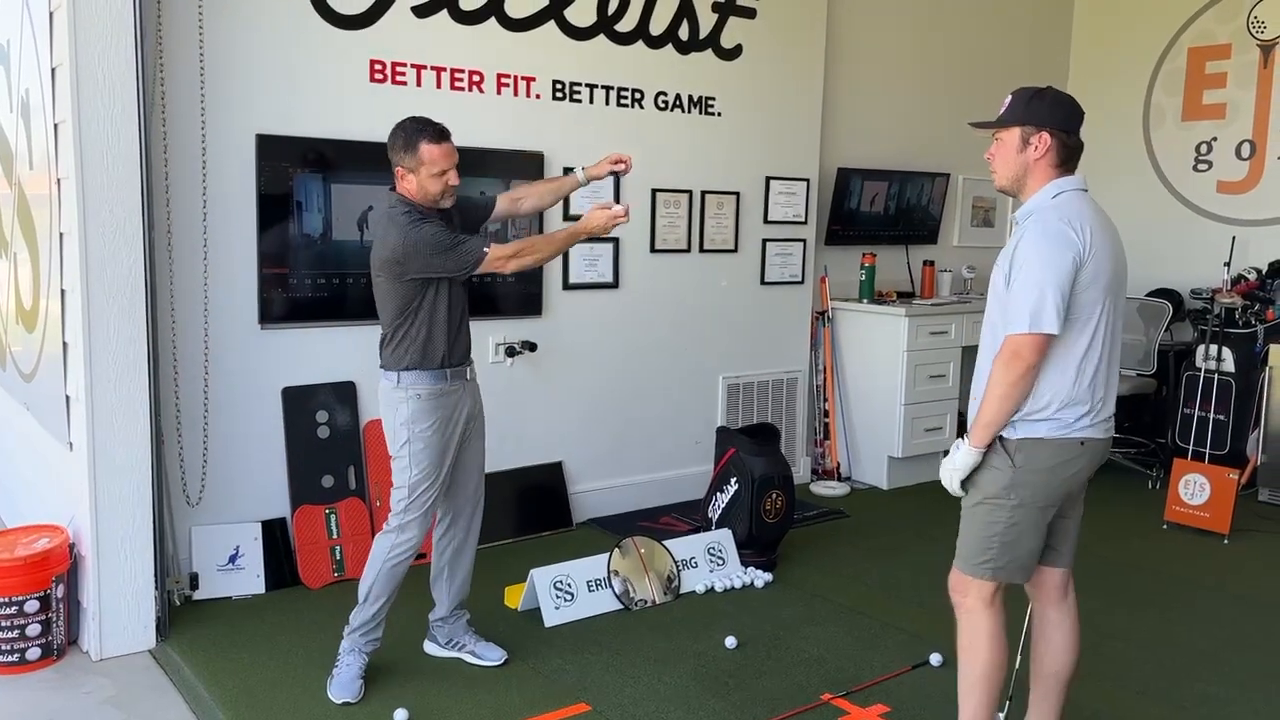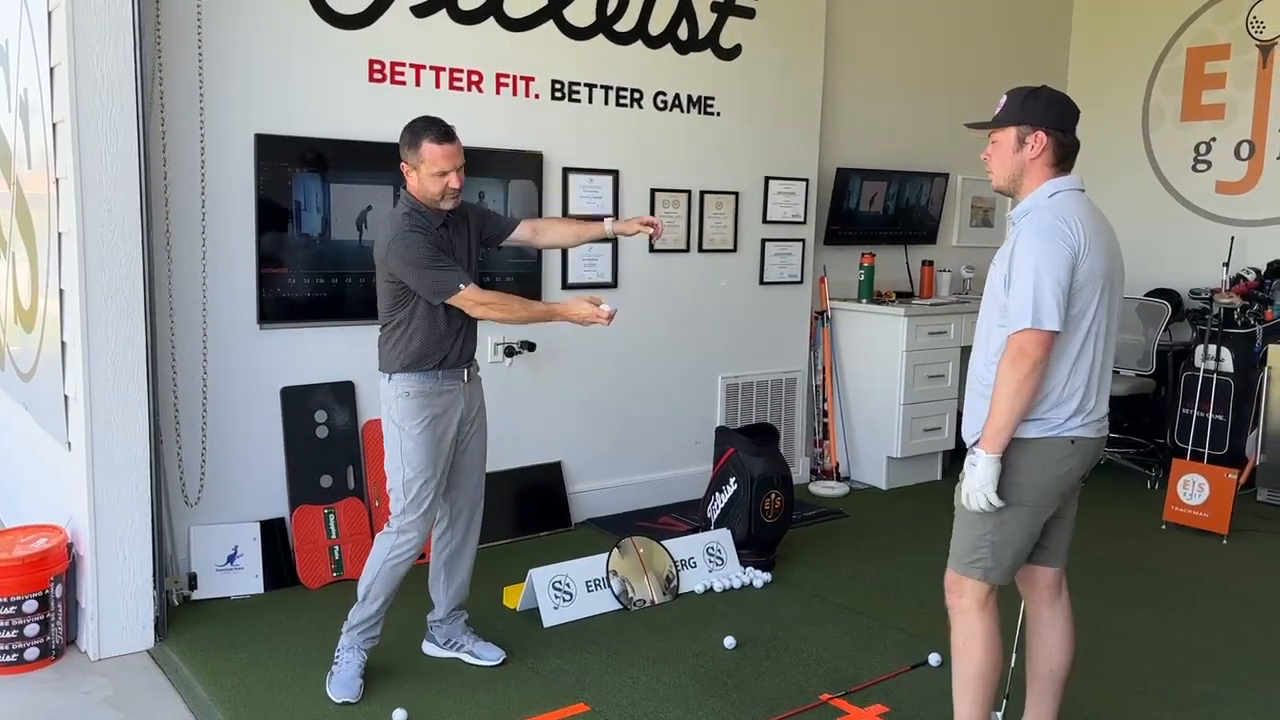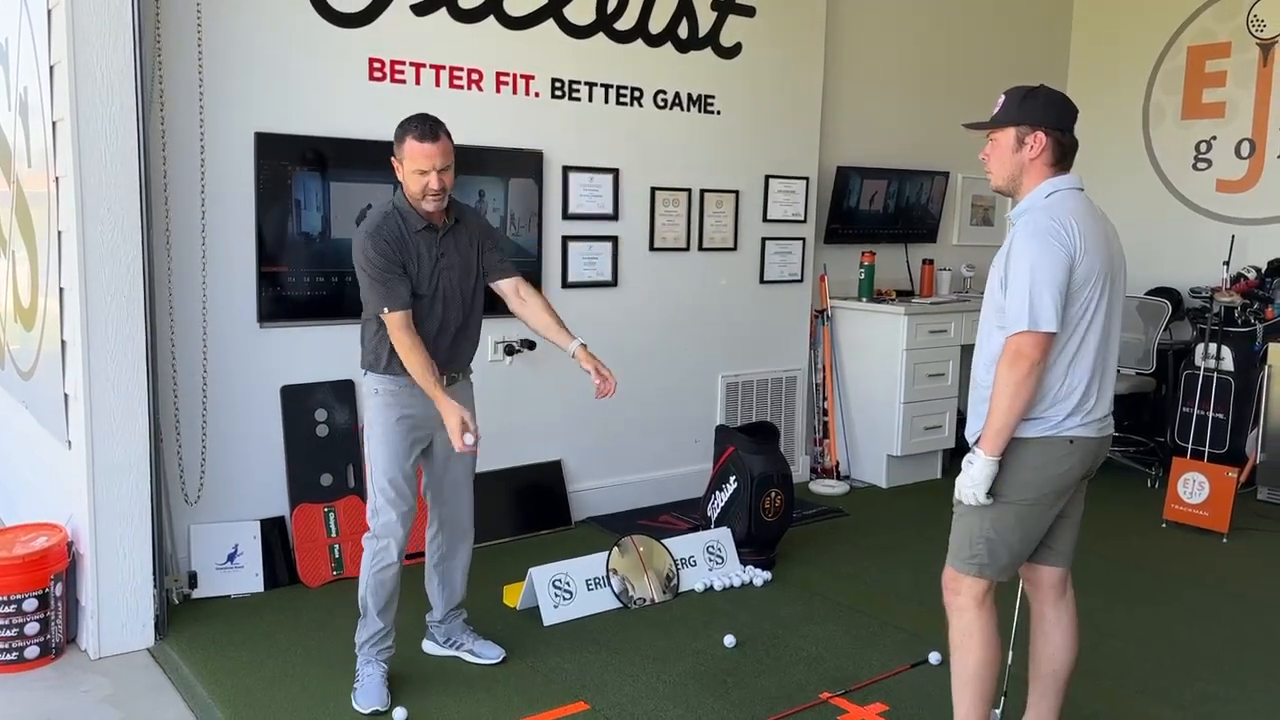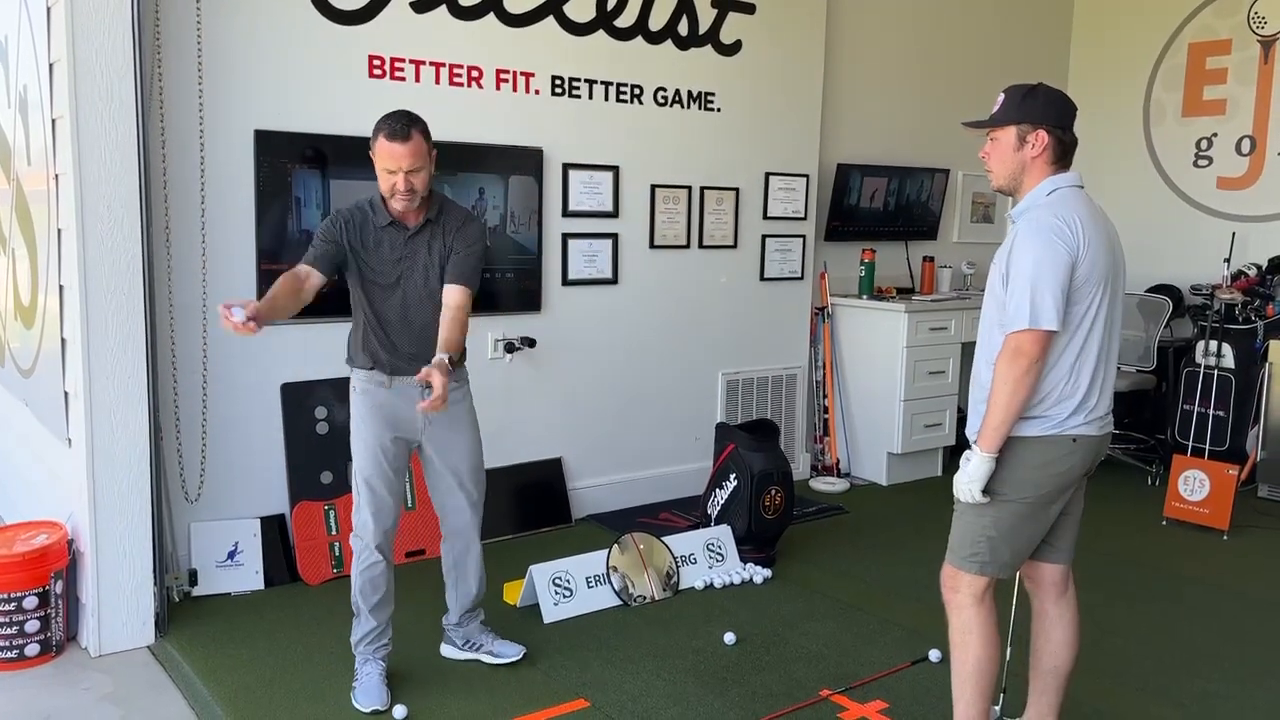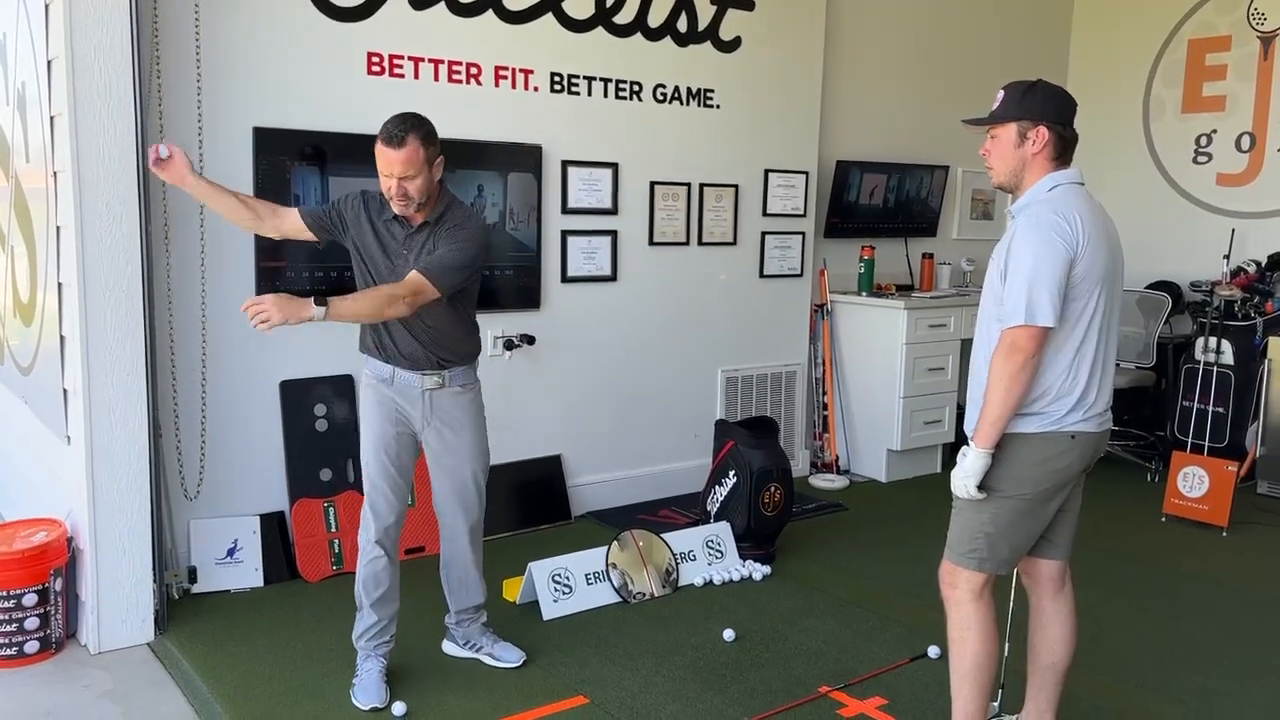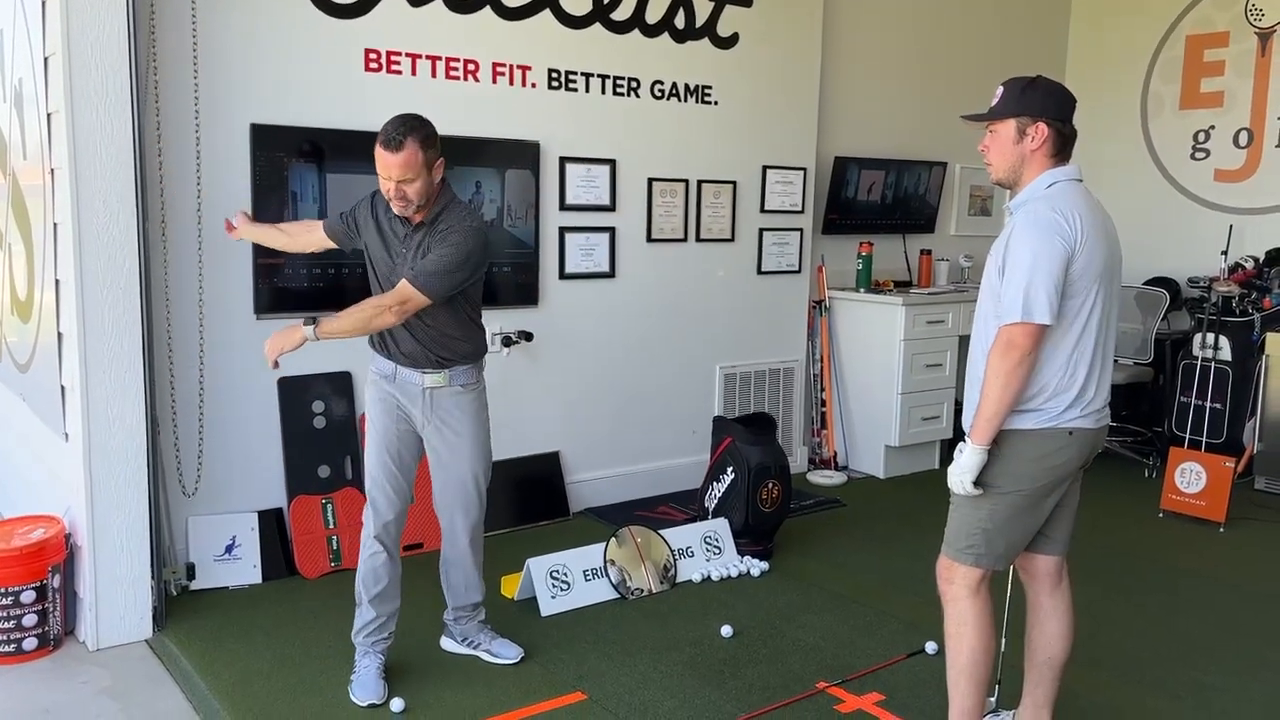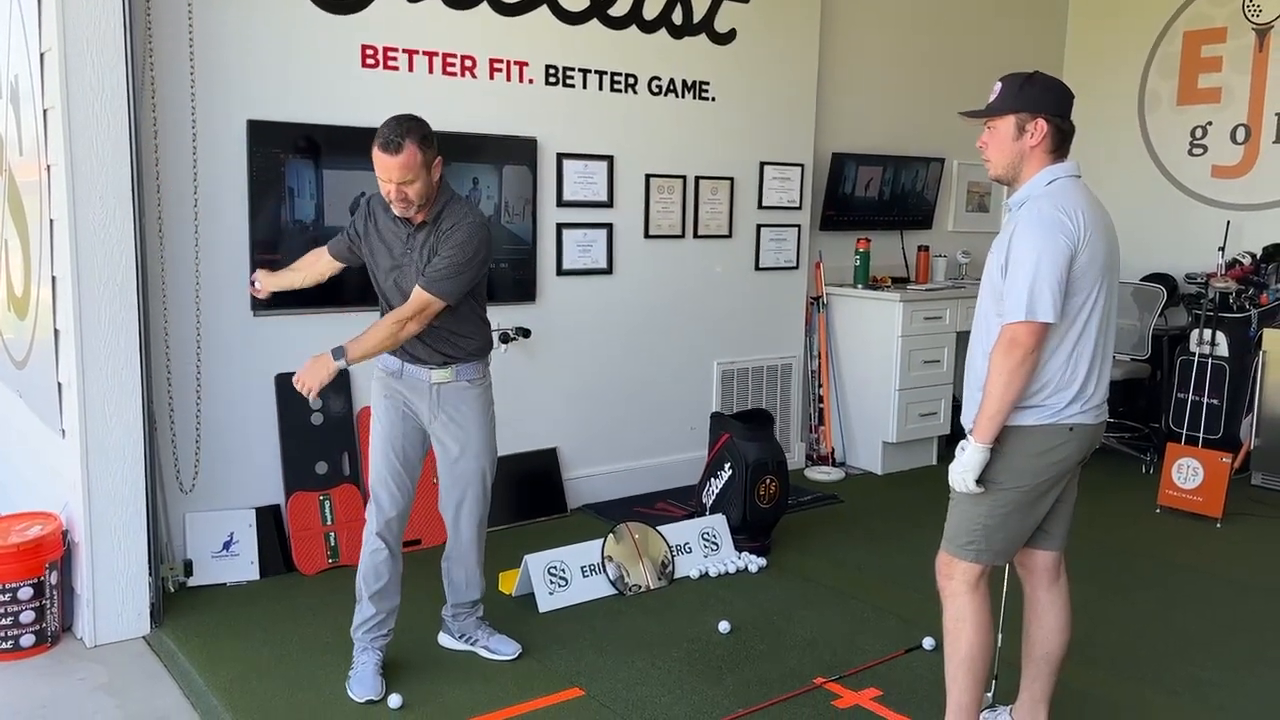
dt=0.3s
person 1, frame 1
left shoulder: (1051, 226)
right shoulder: (1080, 217)
left elbow: (1024, 352)
left wrist: (970, 444)
left hip: (1033, 443)
right hip: (1067, 435)
left knee: (973, 589)
right knee: (1051, 586)
person 1, frame 2
left shoulder: (1045, 224)
right shoulder: (1081, 217)
left elbow: (1029, 349)
left wrist: (988, 452)
left hip: (1029, 442)
right hip: (1066, 436)
left knee: (968, 590)
right knee: (1043, 586)
person 1, frame 3
left shoulder: (1042, 225)
right shoulder: (1085, 218)
left elbow: (1026, 351)
left wrist: (985, 453)
left hip: (1031, 443)
right hip: (1071, 436)
left knee: (966, 587)
right knee: (1048, 584)
person 1, frame 4
left shoulder: (1045, 223)
right shoulder: (1084, 215)
left elbow: (1026, 349)
left wrist: (983, 450)
left hip: (1033, 442)
right hip: (1071, 432)
left knee: (965, 584)
right knee: (1050, 581)
person 1, frame 5
left shoulder: (1045, 218)
right shoulder: (1083, 211)
left elbow: (1022, 343)
left wrist: (979, 445)
left hip: (1030, 437)
right hip: (1069, 429)
left knee: (963, 579)
right knee: (1047, 577)
person 1, frame 6
left shoulder: (1043, 215)
right shoulder: (1082, 209)
left elbow: (1019, 340)
left wrist: (976, 442)
left hip: (1028, 434)
right hip: (1067, 426)
left knee: (961, 576)
right knee: (1044, 573)
person 1, frame 7
left shoulder: (1044, 212)
right shoulder: (1076, 204)
left elbow: (1022, 338)
left wrist: (978, 439)
left hip: (1027, 430)
right hip: (1063, 422)
left knee: (959, 571)
right knee: (1042, 567)
person 2, frame 1
left shoulder: (441, 207)
right shoulder: (407, 234)
left elbow: (514, 201)
right elbow: (508, 260)
left wrist: (583, 175)
right wrist: (583, 229)
left hip: (459, 384)
right hip: (418, 393)
left knee: (463, 512)
right knee: (408, 522)
left ankle: (448, 628)
right ankle: (355, 647)
person 2, frame 2
left shoulder: (463, 215)
right shoulder: (404, 238)
left elbow: (534, 231)
right elbow: (477, 304)
left wrist: (613, 227)
right wrist: (564, 312)
left hip: (465, 385)
right hip: (416, 393)
left knee: (462, 515)
right knee: (409, 523)
left ankle: (447, 628)
right ankle: (354, 645)
person 2, frame 3
left shoulder: (472, 225)
right shoulder: (378, 236)
left elbow: (518, 292)
right elbow: (402, 331)
left wrist: (577, 348)
right wrist: (442, 403)
left hip: (456, 389)
right hip: (396, 394)
left knee: (455, 518)
right knee: (389, 528)
left ankle: (446, 627)
right ankle: (371, 657)
person 2, frame 4
left shoulder: (465, 227)
right shoulder: (349, 224)
left elbow: (455, 308)
right elbow: (301, 281)
left wrist: (442, 365)
right wrist: (260, 312)
left hip: (445, 387)
right hip: (377, 390)
left knee: (464, 515)
right knee: (374, 527)
left ankle: (463, 629)
right ankle: (370, 655)
person 2, frame 5
left shoulder: (466, 231)
right shoulder: (361, 211)
left elbow: (402, 298)
right elbow: (274, 219)
left wrist: (310, 307)
right wrist: (191, 181)
left hip: (453, 388)
right hip: (385, 383)
left knee: (463, 515)
right knee: (382, 521)
left ankle: (467, 628)
right ankle: (372, 652)
person 2, frame 6
left shoulder: (464, 232)
right shoulder: (372, 209)
left elbow: (393, 308)
right elbow: (317, 234)
left wrist: (307, 331)
right wrist: (254, 231)
left hip: (455, 386)
right hip: (390, 380)
left knee: (462, 513)
right knee: (383, 517)
left ankle: (465, 626)
right ankle: (370, 648)
person 2, frame 7
left shoulder: (467, 229)
right shoulder: (373, 213)
left elbow: (413, 317)
right elbow: (328, 258)
left wrist: (337, 359)
right wrist: (273, 280)
left hip: (462, 382)
right hip: (398, 378)
left knee: (467, 509)
right knee: (386, 513)
left ankle: (463, 621)
right ankle: (369, 645)
